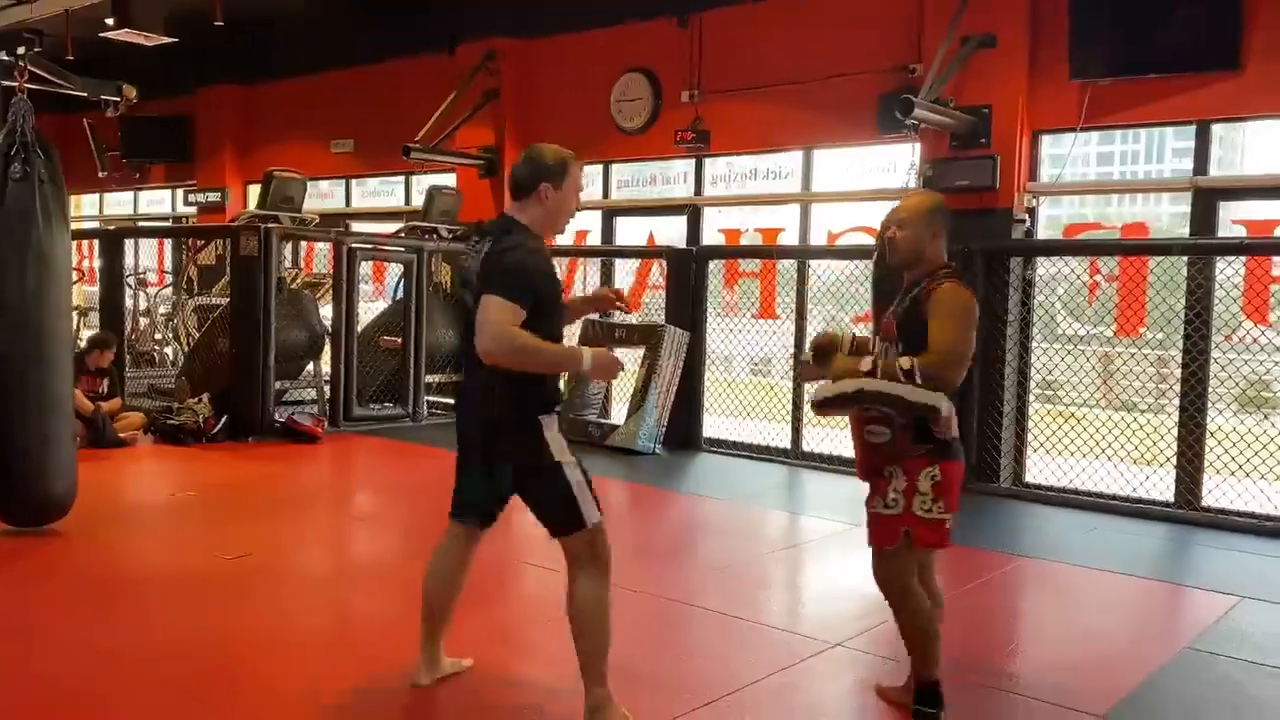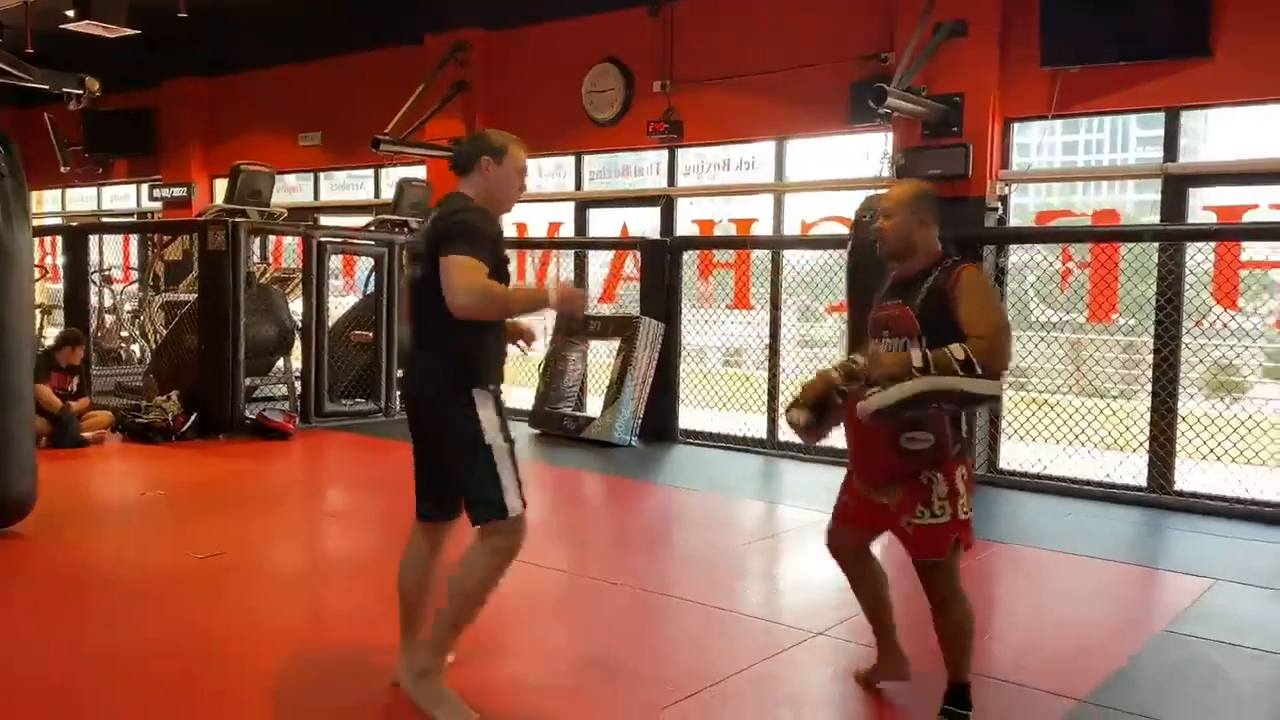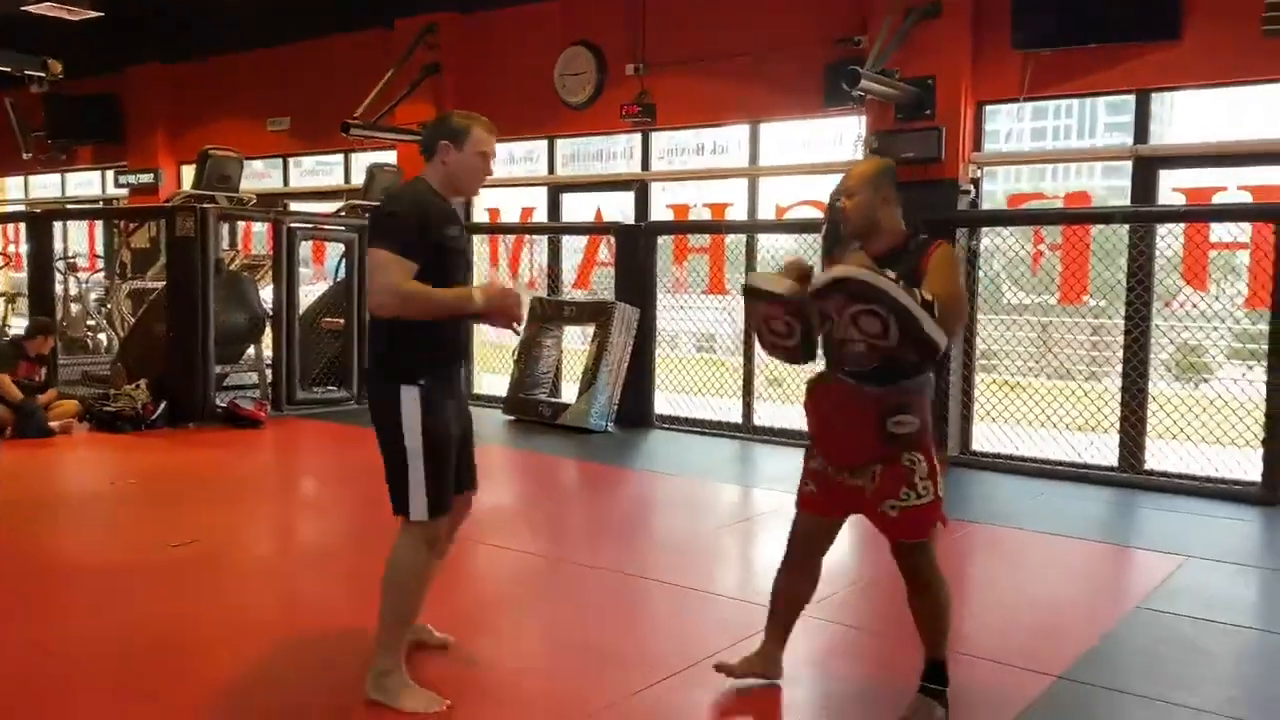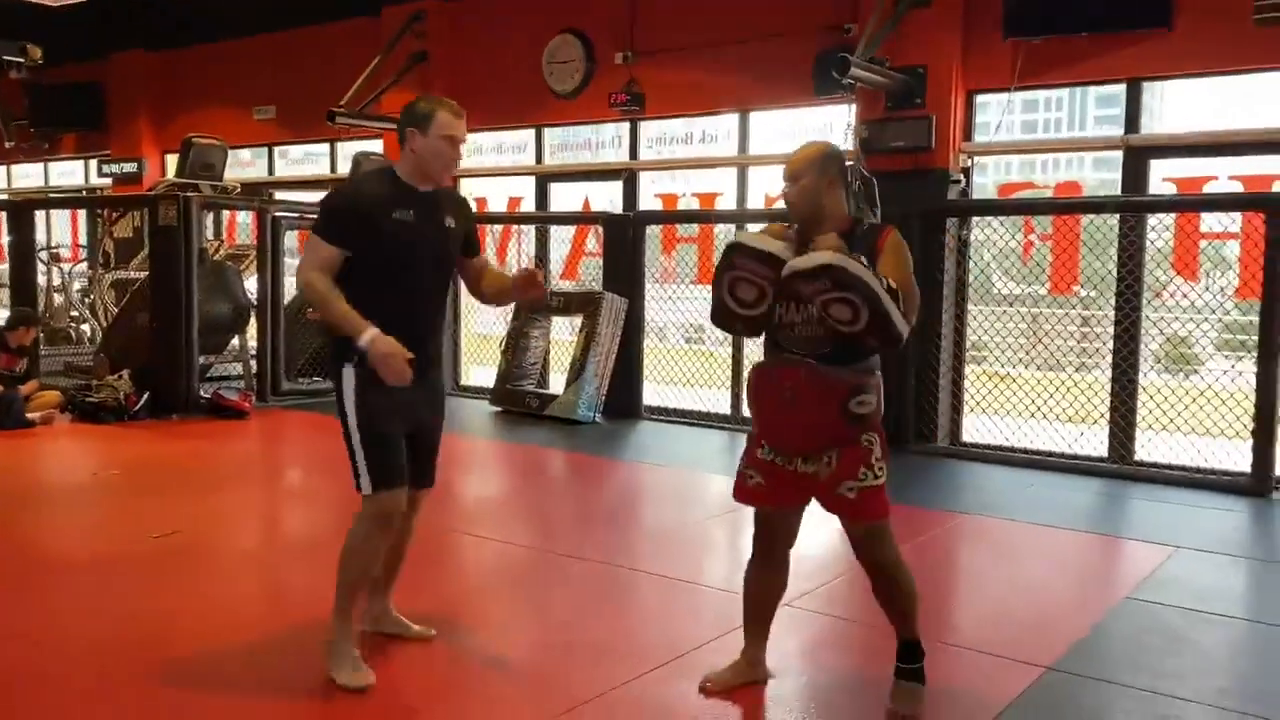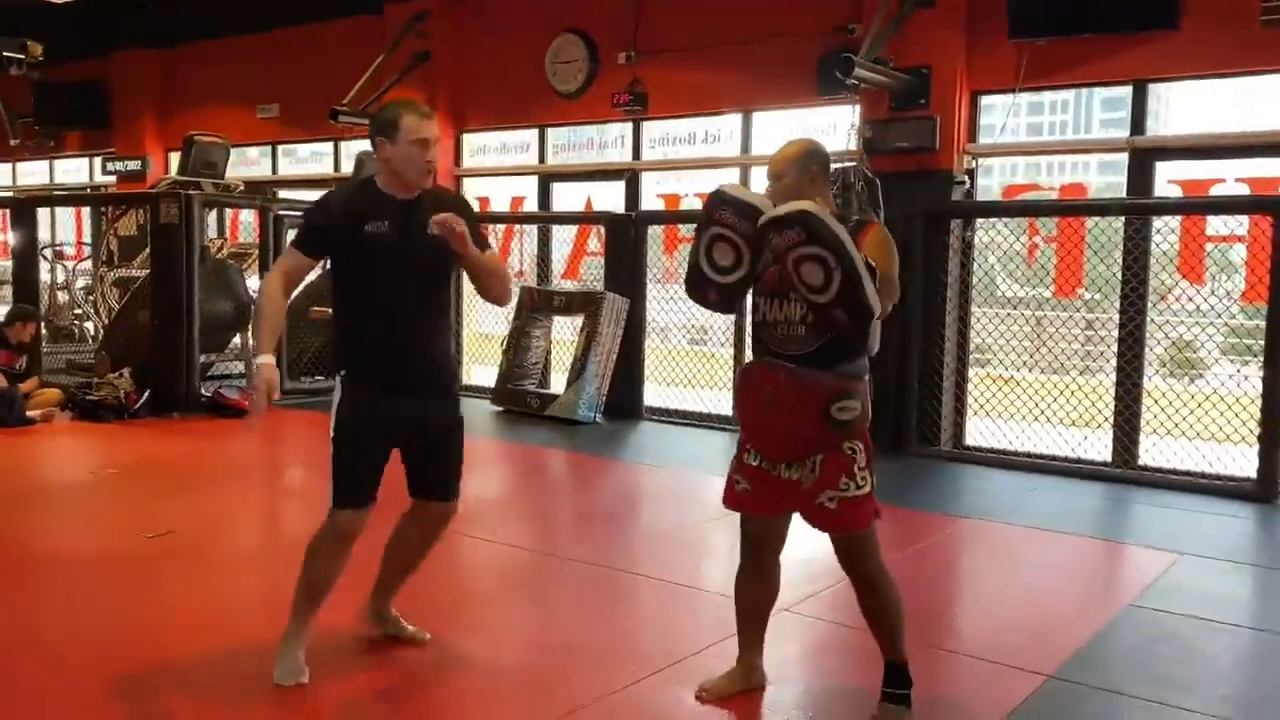
dt=0.3s
person 1, frame 1
left shoulder: (496, 240)
right shoulder: (523, 254)
right elbow: (494, 344)
left wrist: (583, 305)
right wrist: (580, 361)
left hip: (480, 411)
right hip: (522, 417)
left knee: (463, 531)
right knee: (588, 551)
left ankle: (429, 657)
person 1, frame 2
left shoulder: (441, 220)
right shoulder: (472, 220)
right elbow: (466, 299)
left wrist: (500, 325)
right wrist: (543, 297)
left hip: (426, 389)
right hip: (460, 393)
left knee: (431, 524)
right knee: (503, 531)
left ankle: (414, 654)
right ankle: (425, 671)
person 1, frame 3
left shoulder: (447, 213)
right shoulder: (408, 208)
right elbow: (385, 296)
left wrist: (489, 307)
right wrist: (475, 299)
left hip: (441, 382)
right hip: (407, 386)
left knee: (455, 504)
right knee: (425, 524)
left ankle: (403, 621)
person 1, frame 4
left shoulder: (454, 207)
right shoulder: (359, 196)
left elbow: (481, 282)
right elbow: (311, 276)
left wrist: (519, 285)
right wrist: (369, 338)
left hip: (425, 372)
right hip: (370, 372)
left knee: (410, 498)
right knee: (384, 502)
left ankle: (378, 608)
right ankle: (341, 640)
person 1, frame 5
left shoulder: (449, 205)
right shoulder: (340, 208)
left elbow: (500, 292)
right elbow: (279, 279)
left wrist: (470, 248)
right wrist: (266, 356)
left hip: (436, 384)
right hip: (368, 388)
left knee: (436, 510)
right knee: (347, 522)
left ankle: (380, 607)
right ankle: (294, 637)
person 2, frame 1
left shoulder: (948, 293)
right shoulder: (911, 289)
left elbow: (946, 370)
left wrist: (863, 364)
right wrist: (849, 350)
left hip: (919, 454)
right hip: (896, 452)
left knee: (895, 573)
right knee: (913, 573)
person 2, frame 2
left shoulder: (963, 280)
right shoulder: (891, 283)
left elbow: (993, 355)
left wrist: (912, 363)
left hip: (930, 456)
right hip: (882, 449)
left knee: (939, 579)
right knee: (845, 543)
right ankle: (890, 655)
person 2, frame 3
left shoulder: (932, 257)
right shoulder: (840, 257)
left elbow: (945, 324)
left wrist: (878, 279)
left hip: (897, 436)
right hip: (836, 427)
left knee: (916, 558)
right knee: (803, 543)
right ankle: (769, 654)
person 2, frame 4
left shoulder: (880, 242)
right shoulder: (785, 243)
left elbow: (901, 319)
right elbow: (737, 317)
left wrist: (846, 264)
right wrist: (757, 259)
left hip: (847, 419)
right hip: (782, 414)
left knee: (875, 547)
right knee: (769, 539)
left ankle: (911, 662)
right ankle: (753, 657)
person 2, frame 5
left shoulder: (865, 236)
right shoulder: (768, 237)
left elbow: (874, 303)
right elbow: (712, 292)
left wrist: (821, 235)
right wrist: (728, 232)
left hip: (832, 422)
right hip: (769, 418)
left knee: (860, 557)
right knee: (757, 544)
right ankle: (749, 664)
